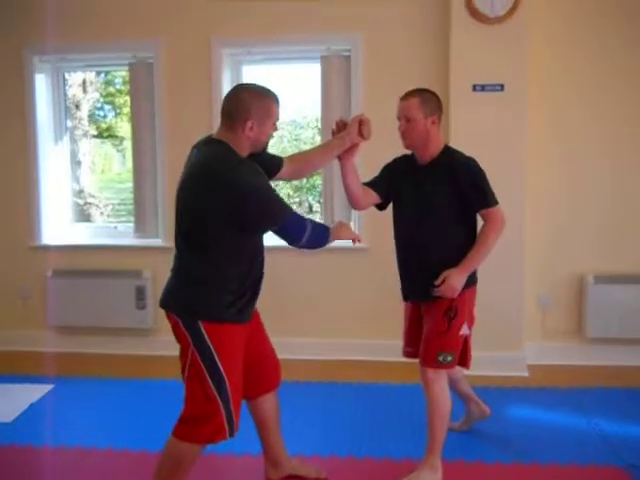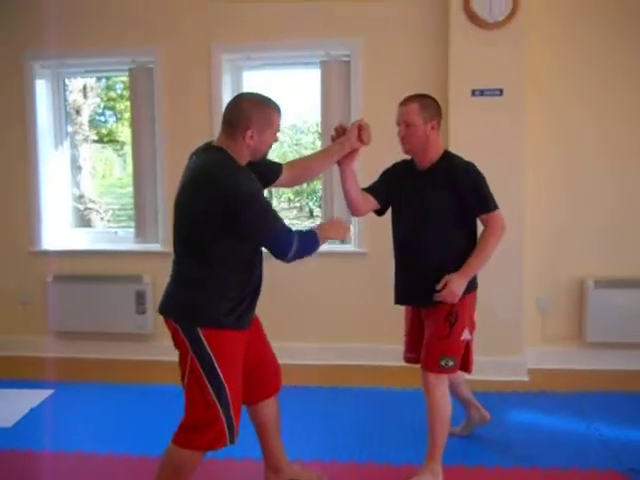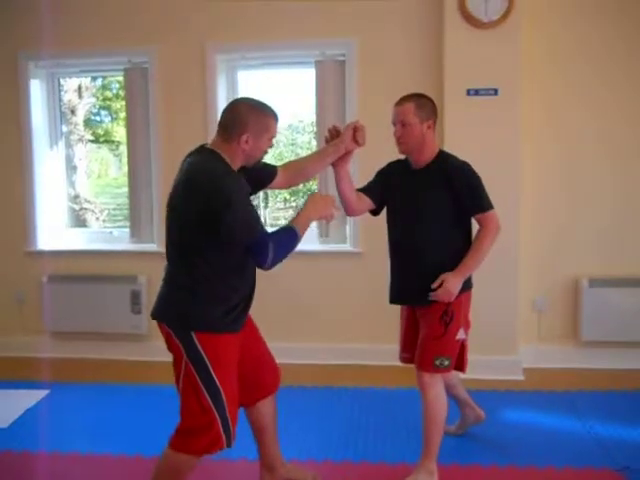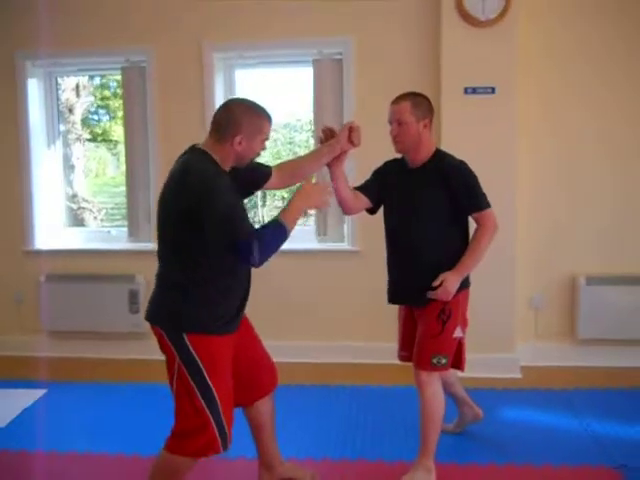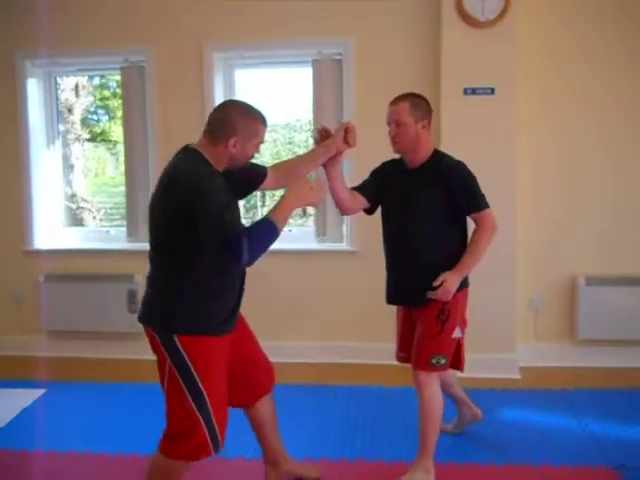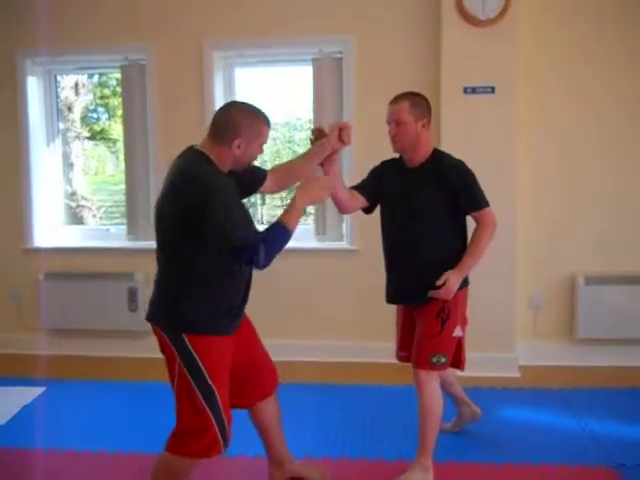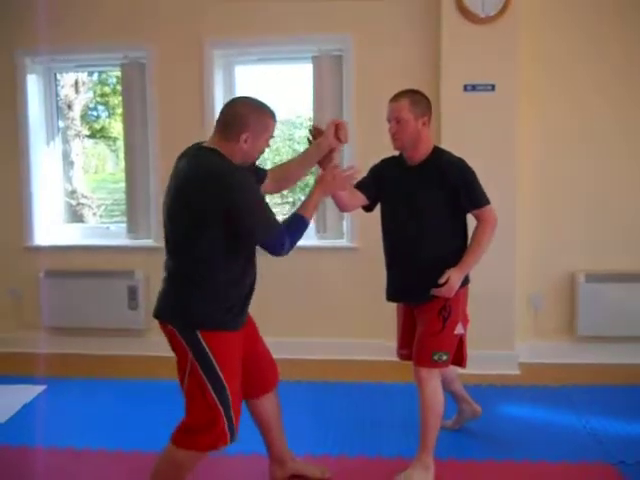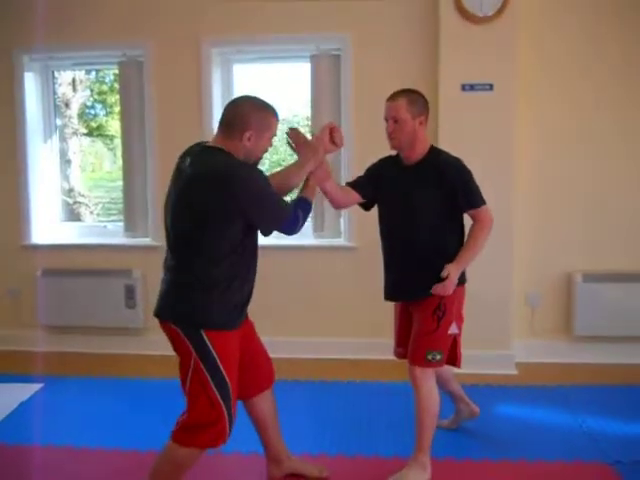
dt=0.2s
person 1, frame 1
left shoulder: (461, 167)
right shoulder: (399, 169)
left elbow: (495, 220)
right elbow: (359, 200)
left wrist: (463, 270)
right wrist: (347, 159)
left hip: (450, 288)
right hip: (415, 286)
left knee: (432, 371)
right knee: (436, 359)
right ankle: (474, 405)
person 1, frame 2
left shoulder: (461, 172)
right shoulder: (397, 174)
left elbow: (495, 226)
right elbow: (358, 206)
left wrist: (463, 275)
right wrist: (346, 165)
left hip: (450, 292)
right hip: (415, 291)
left knee: (434, 376)
right knee: (438, 365)
right ankle: (475, 410)
person 1, frame 3
left shoulder: (456, 172)
right shoulder: (393, 174)
left elbow: (491, 225)
right elbow: (354, 206)
left wrist: (459, 275)
right wrist: (340, 166)
left hip: (445, 292)
right hip: (410, 291)
left knee: (429, 375)
right knee: (432, 364)
right ankle: (470, 410)
person 1, frame 4
left shoulder: (452, 170)
right shoulder: (389, 172)
left elbow: (488, 223)
right elbow: (351, 205)
left wrist: (457, 274)
right wrist: (336, 166)
left hip: (443, 291)
right hip: (408, 290)
left knee: (426, 373)
right knee: (429, 363)
right ankle: (468, 408)
person 1, frame 5
left shoulder: (451, 171)
right shoulder: (387, 173)
left elbow: (487, 224)
right elbow: (348, 205)
left wrist: (457, 274)
right wrist: (332, 167)
left hip: (441, 292)
right hip: (405, 290)
left knee: (425, 374)
right knee: (427, 363)
right ankle: (467, 409)
person 1, frame 6
left shoulder: (451, 170)
right shoulder: (386, 172)
left elbow: (487, 222)
right elbow: (347, 204)
left wrist: (459, 272)
right wrist: (329, 166)
left hip: (441, 290)
right hip: (405, 289)
left knee: (425, 372)
right knee: (428, 362)
right ankle: (466, 407)
person 1, frame 7
left shoulder: (451, 168)
right shoulder: (386, 170)
left elbow: (488, 219)
right elbow: (347, 202)
left wrist: (461, 269)
left hip: (443, 289)
right hip: (406, 288)
left knee: (426, 370)
right knee: (427, 360)
right ankle: (466, 404)
person 1, frame 8
left shoulder: (449, 168)
right shoulder: (384, 169)
left elbow: (484, 220)
right elbow: (341, 199)
left wrist: (458, 266)
right wrist: (315, 165)
left hip: (439, 287)
right hip: (404, 286)
left knee: (421, 369)
right knee: (422, 359)
right ankle: (464, 404)
person 2, frame 1
left shoulder: (222, 153)
right shoulder: (232, 174)
left elbow: (289, 168)
right elbow: (298, 232)
left wrist: (344, 142)
right wrist: (337, 231)
left hip: (231, 303)
right hip: (206, 310)
left knee: (263, 376)
right knee: (209, 414)
person 2, frame 2
left shoulder: (221, 160)
right shoulder: (228, 179)
left elbow: (289, 174)
right elbow: (287, 247)
left wrist: (343, 147)
right wrist: (327, 231)
left hip: (230, 308)
right hip: (204, 317)
left knee: (264, 381)
right knee: (210, 421)
person 2, frame 3
left shoulder: (218, 165)
right shoulder: (215, 182)
left elbow: (283, 176)
right elbow: (267, 253)
left wrist: (338, 148)
right wrist: (310, 213)
left hip: (224, 312)
right hip: (197, 321)
left knee: (262, 380)
right knee: (208, 424)
person 2, frame 4
left shoulder: (218, 166)
right shoulder: (202, 180)
left elbow: (279, 175)
right elbow: (255, 251)
left wrist: (333, 148)
right wrist: (301, 204)
left hip: (221, 313)
right hip: (191, 322)
left knee: (259, 379)
right knee: (203, 427)
person 2, frame 5
left shoulder: (211, 167)
right shoulder: (194, 180)
left elbow: (275, 176)
right elbow: (244, 249)
left wrist: (329, 148)
right wrist: (292, 202)
left hip: (218, 314)
right hip: (184, 324)
left knee: (257, 381)
right knee: (195, 431)
person 2, frame 6
left shoulder: (208, 166)
right shoulder: (206, 184)
left elbow: (272, 180)
right elbow: (259, 253)
left wrist: (325, 148)
right wrist: (302, 201)
left hip: (222, 313)
right hip: (191, 322)
left knee: (261, 382)
right knee: (204, 427)
person 2, frame 7
left shoulder: (201, 159)
right shoulder: (225, 179)
left elbow: (269, 180)
right elbow: (280, 241)
left wrist: (321, 147)
right wrist: (320, 192)
left hip: (219, 308)
right hip: (199, 316)
left knee: (262, 378)
right knee: (209, 420)
person 2, frame 8
left shoulder: (199, 158)
right shoulder: (234, 176)
left elbow: (269, 191)
right elbow: (289, 222)
left wrist: (311, 156)
right wrist: (312, 185)
left hip: (214, 306)
right hip: (199, 315)
left knee: (258, 377)
right knee: (209, 418)
